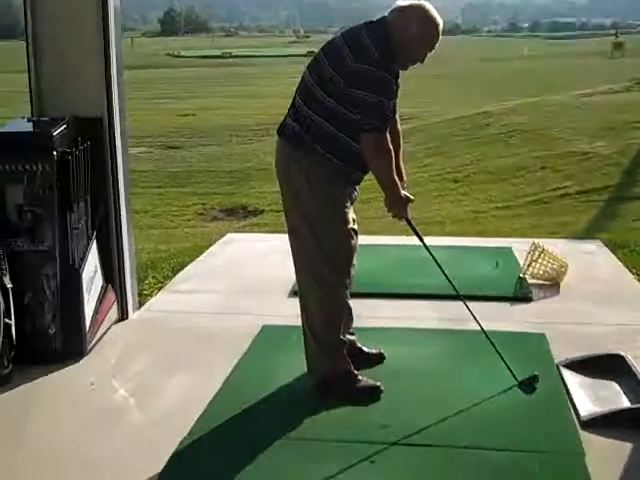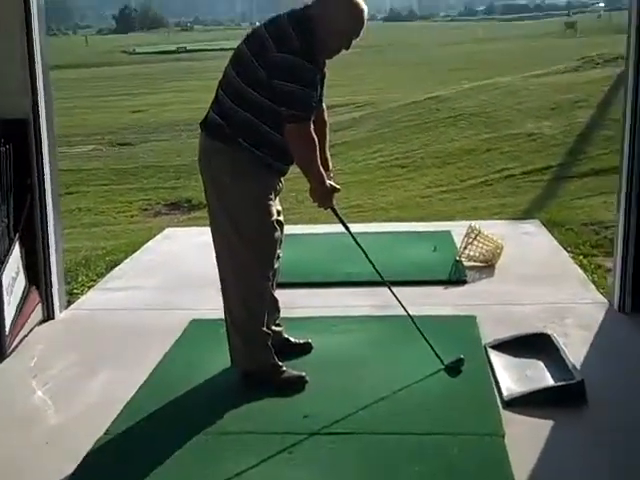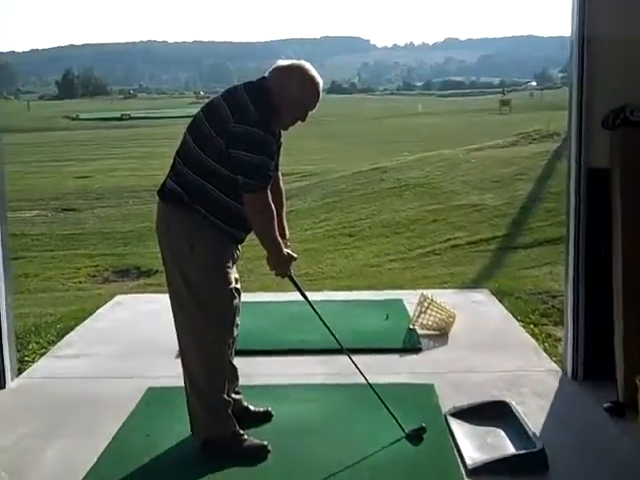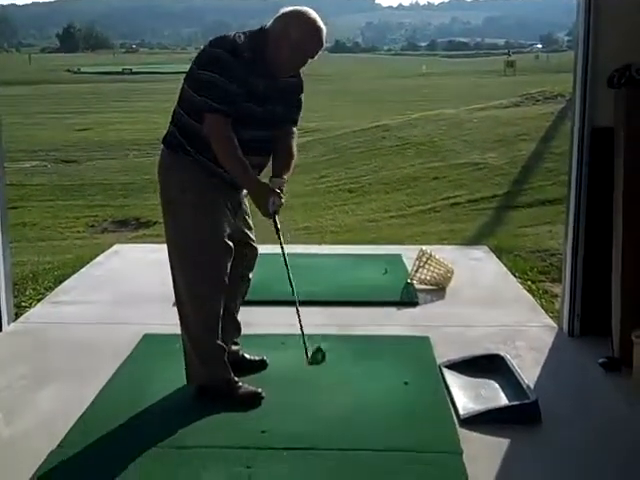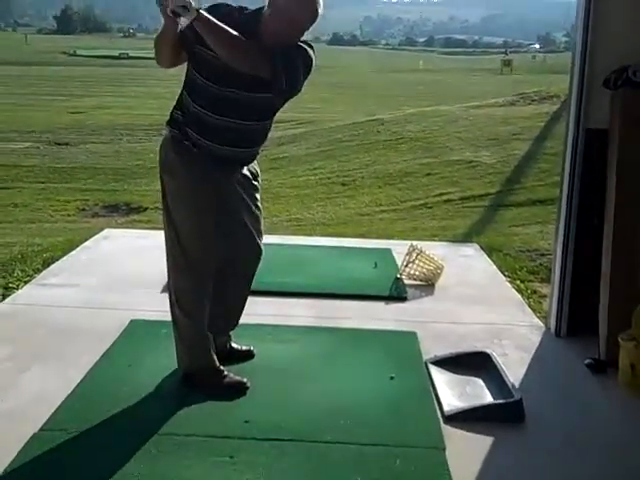
dt=1s
person 1, frame 1
left shoulder: (377, 52)
right shoulder: (370, 61)
left elbow: (388, 122)
right elbow: (373, 140)
left wrist: (399, 177)
right wrist: (394, 192)
left hip: (325, 164)
right hip: (312, 167)
left knee: (337, 259)
right knee: (325, 267)
left ankle: (339, 342)
right ankle: (330, 369)
person 1, frame 2
left shoulder: (305, 43)
right shoulder: (291, 51)
left elbow: (315, 113)
right elbow: (297, 130)
left wrist: (324, 167)
right wrist: (318, 182)
left hip: (253, 157)
right hip: (234, 159)
left knee: (264, 250)
right knee: (249, 259)
left ankle: (268, 333)
right ankle: (255, 361)
person 1, frame 3
left shoulder: (260, 111)
right shoulder: (248, 121)
left elbow: (271, 180)
right elbow: (256, 200)
left wrist: (283, 237)
right wrist: (276, 250)
left hip: (209, 224)
right hip: (192, 227)
left knee: (222, 317)
right knee: (206, 326)
left ankle: (227, 402)
right ankle: (215, 430)
person 1, frame 4
left shoulder: (288, 80)
right shoulder: (227, 56)
left elbow: (285, 133)
right elbow: (216, 128)
left wrist: (278, 181)
right wrist: (255, 187)
left hip: (227, 178)
right hip: (190, 173)
left knee: (241, 260)
right knee: (204, 273)
left ankle: (225, 349)
right ankle: (210, 375)
person 1, frame 5
left shoulder: (299, 57)
left elbow: (246, 59)
right elbow: (166, 60)
left hip: (239, 165)
right hip: (189, 157)
left knee: (244, 252)
right knee: (194, 259)
left ankle: (218, 339)
right ankle: (198, 363)
